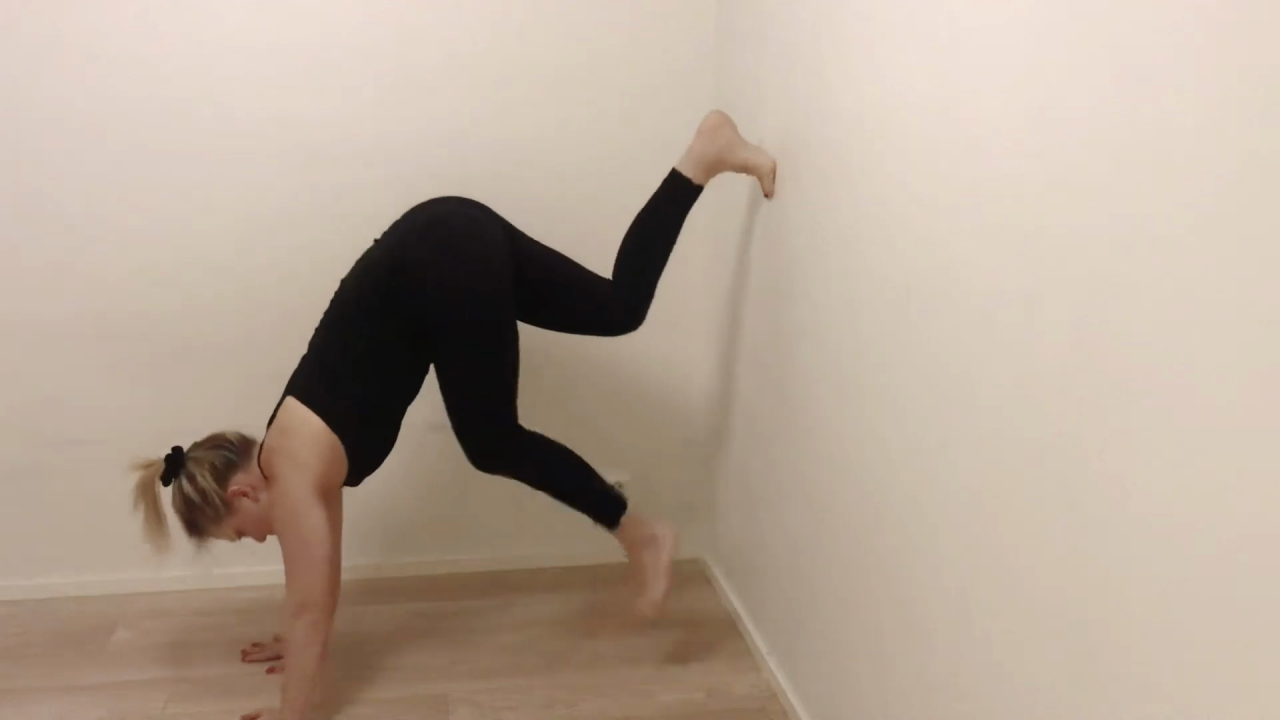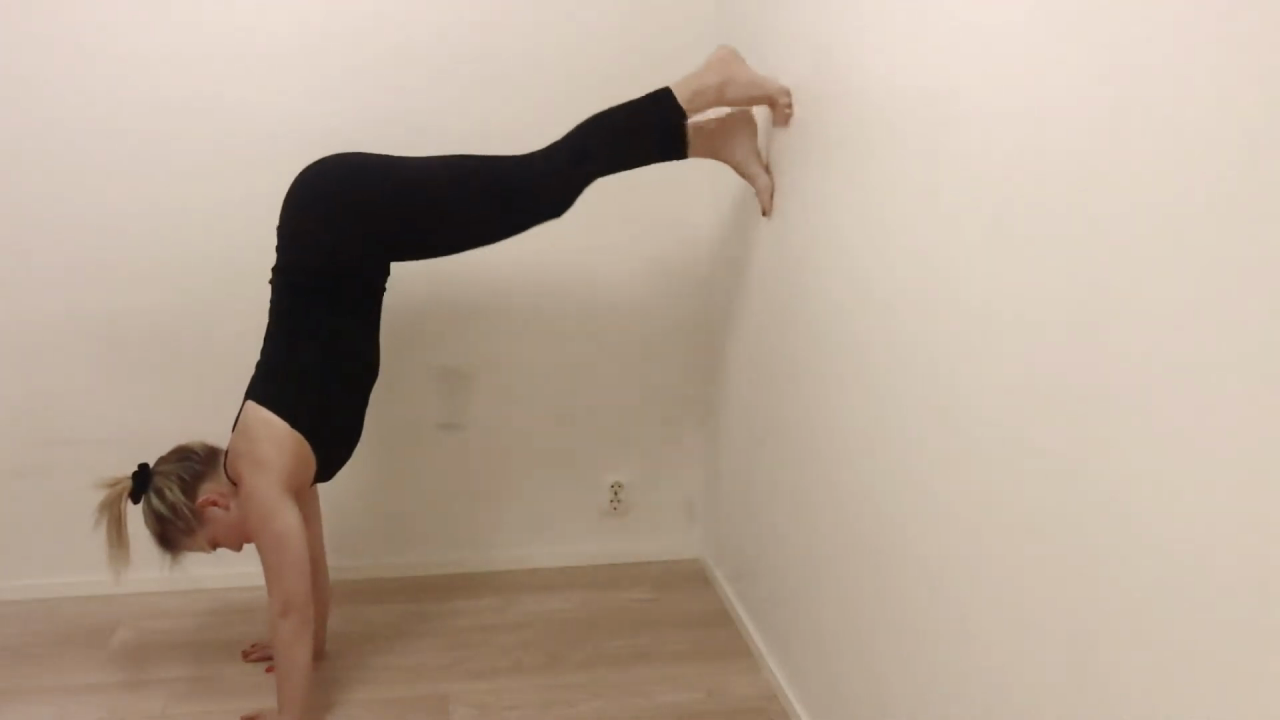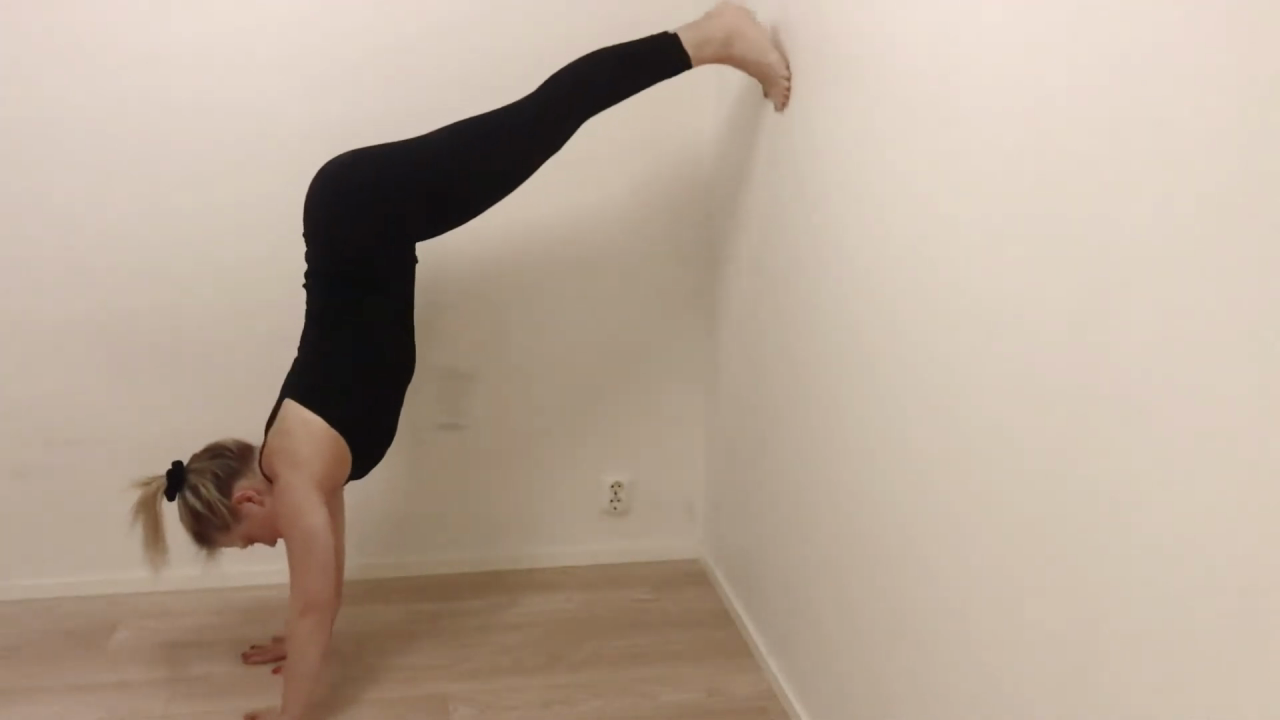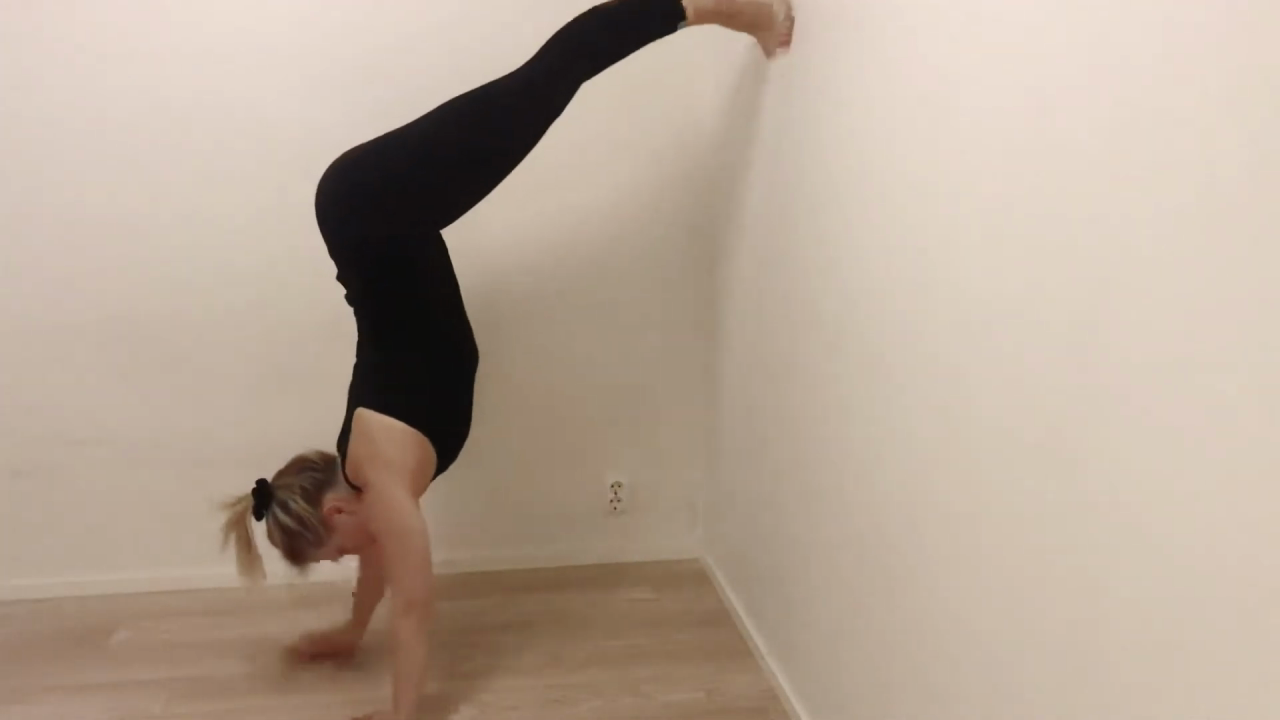
dt=0.7s
person 1, frame 1
left shoulder: (290, 473)
right shoulder: (301, 452)
left elbow: (307, 608)
right elbow: (319, 582)
right wrist: (301, 640)
left hip: (445, 257)
right hip: (451, 241)
left knee: (492, 443)
right knee: (618, 308)
left ankle: (637, 532)
right ankle: (704, 154)
person 1, frame 2
left shoulder: (260, 482)
right shoulder: (272, 464)
left elbow: (290, 609)
right elbow: (309, 554)
right wrist: (311, 640)
left hip: (345, 212)
right hip: (341, 216)
left knee: (544, 184)
right knee: (539, 180)
left ankle: (705, 88)
right ankle: (710, 135)
person 1, frame 3
left shoulder: (295, 476)
right shoulder: (297, 461)
left elbow: (311, 607)
right elbow: (323, 576)
right wrist: (301, 645)
left hip: (364, 209)
right hip: (358, 211)
left knee: (537, 118)
right knee: (532, 121)
person 1, frame 4
left shoulder: (380, 473)
right shoulder: (370, 470)
left elbow: (412, 607)
right elbow: (388, 550)
right wrist: (352, 628)
left hip: (376, 204)
right hip: (372, 208)
left knee: (537, 84)
